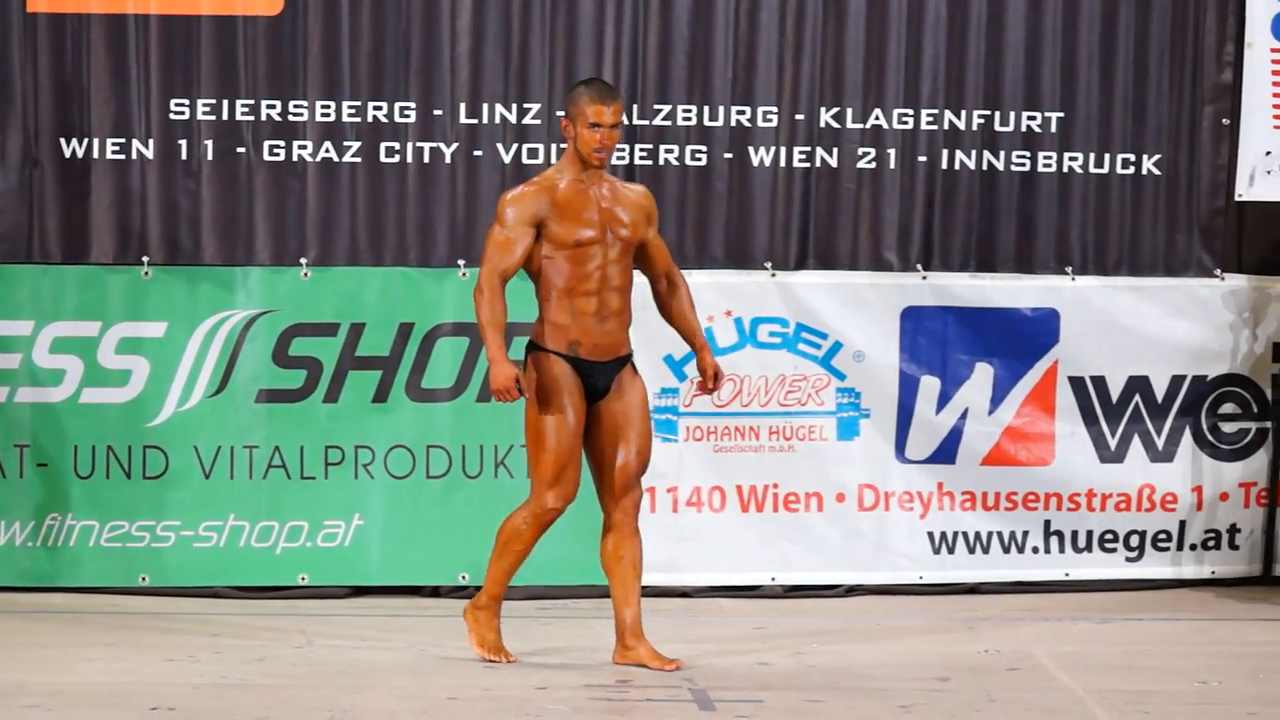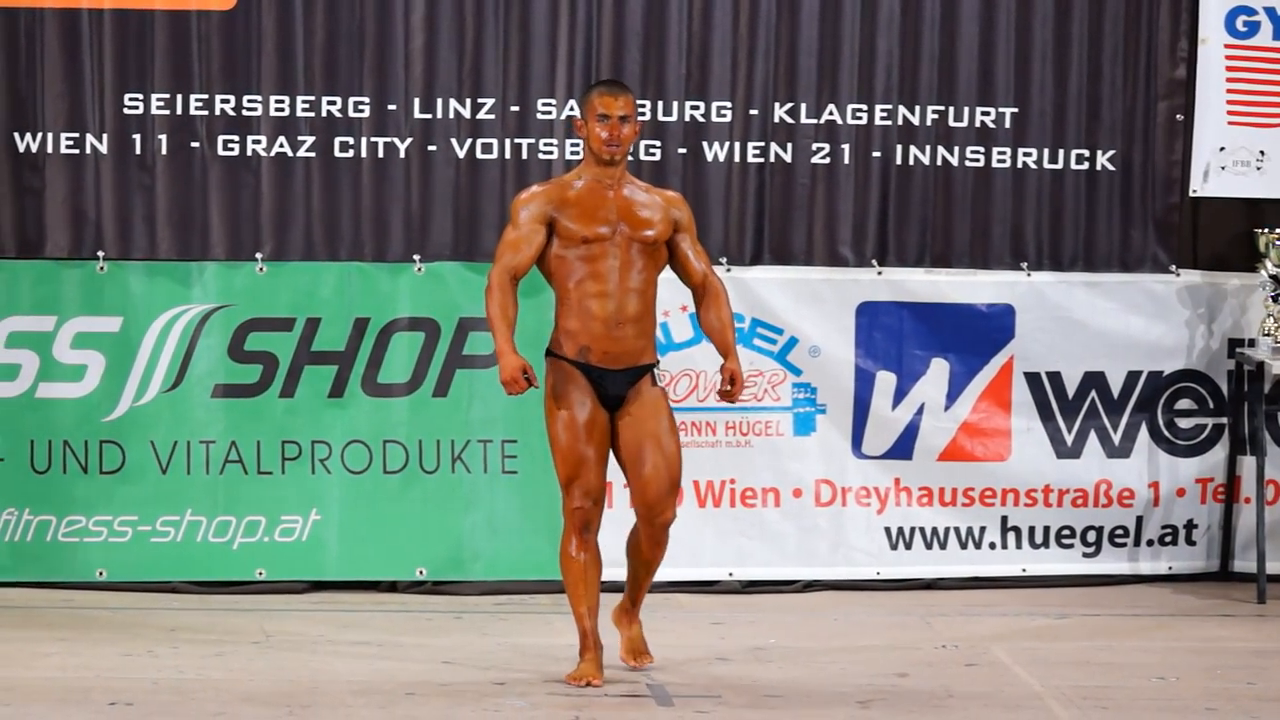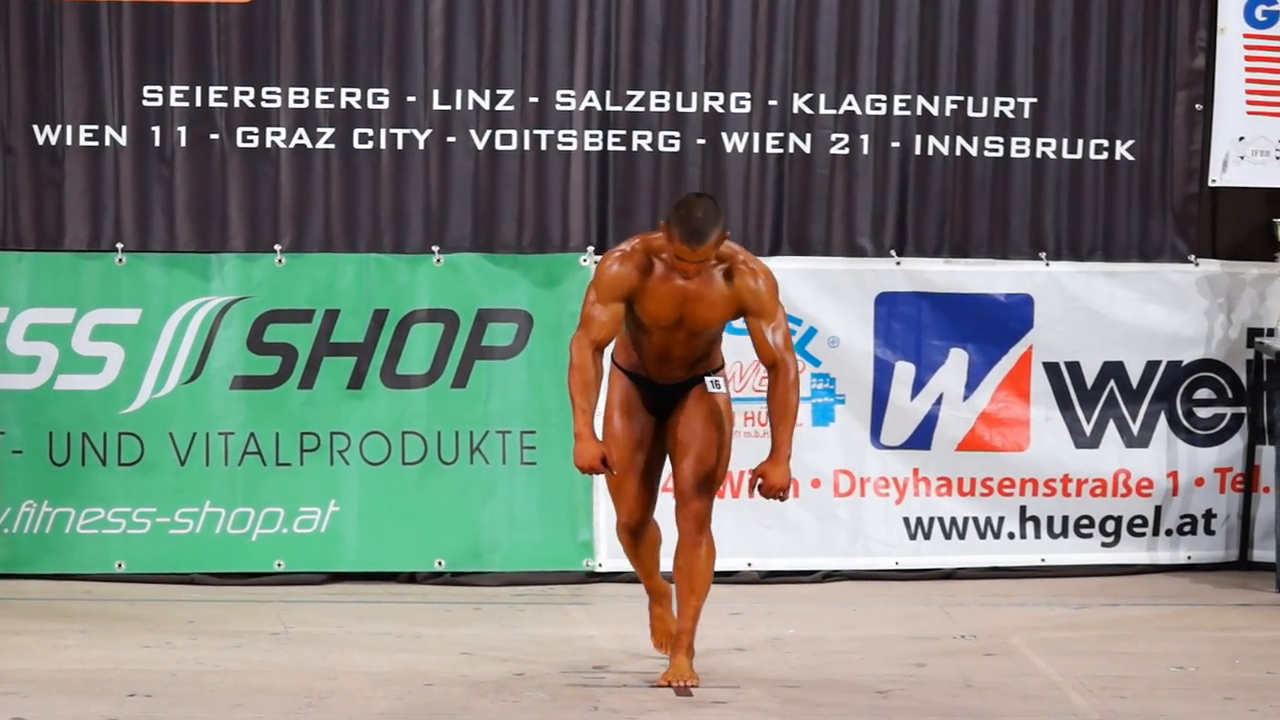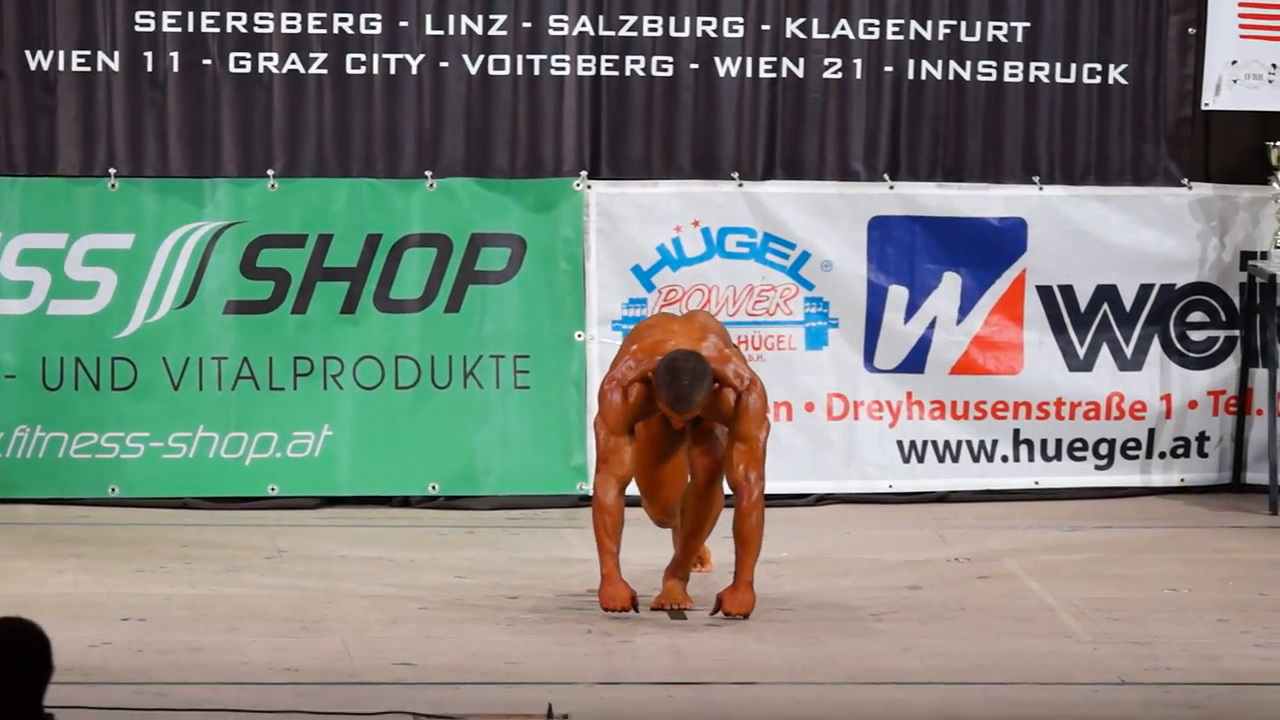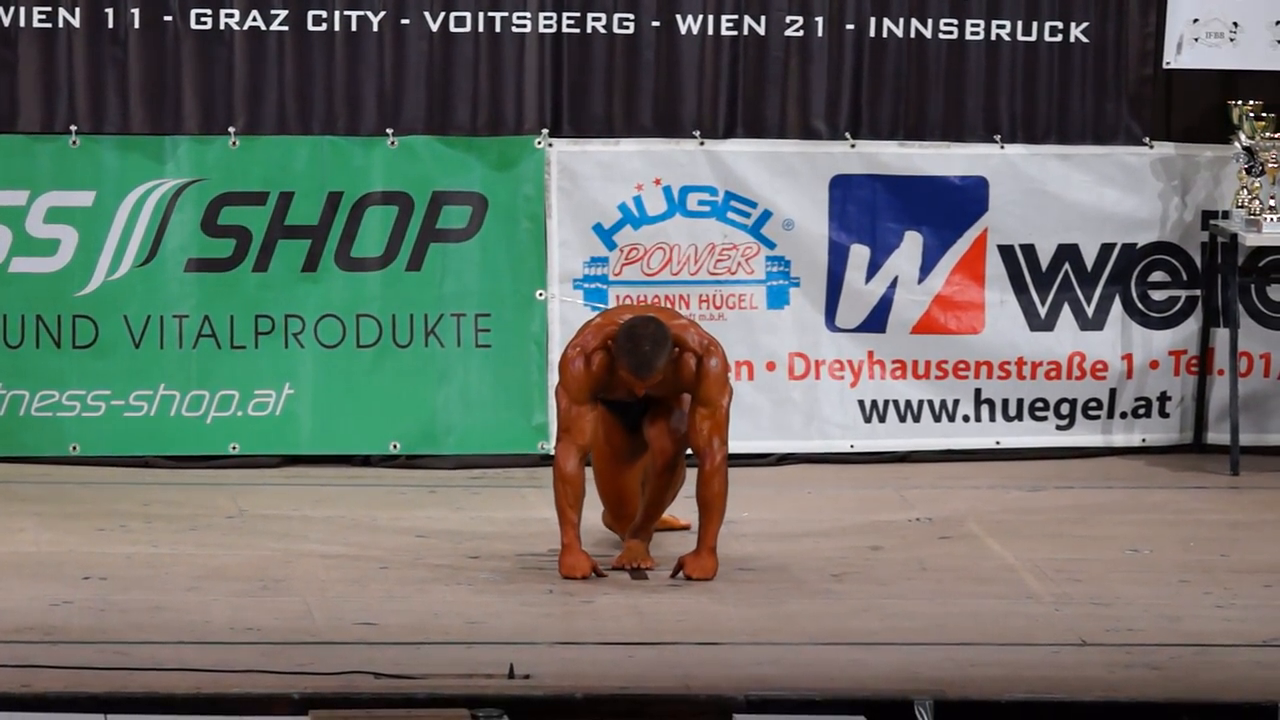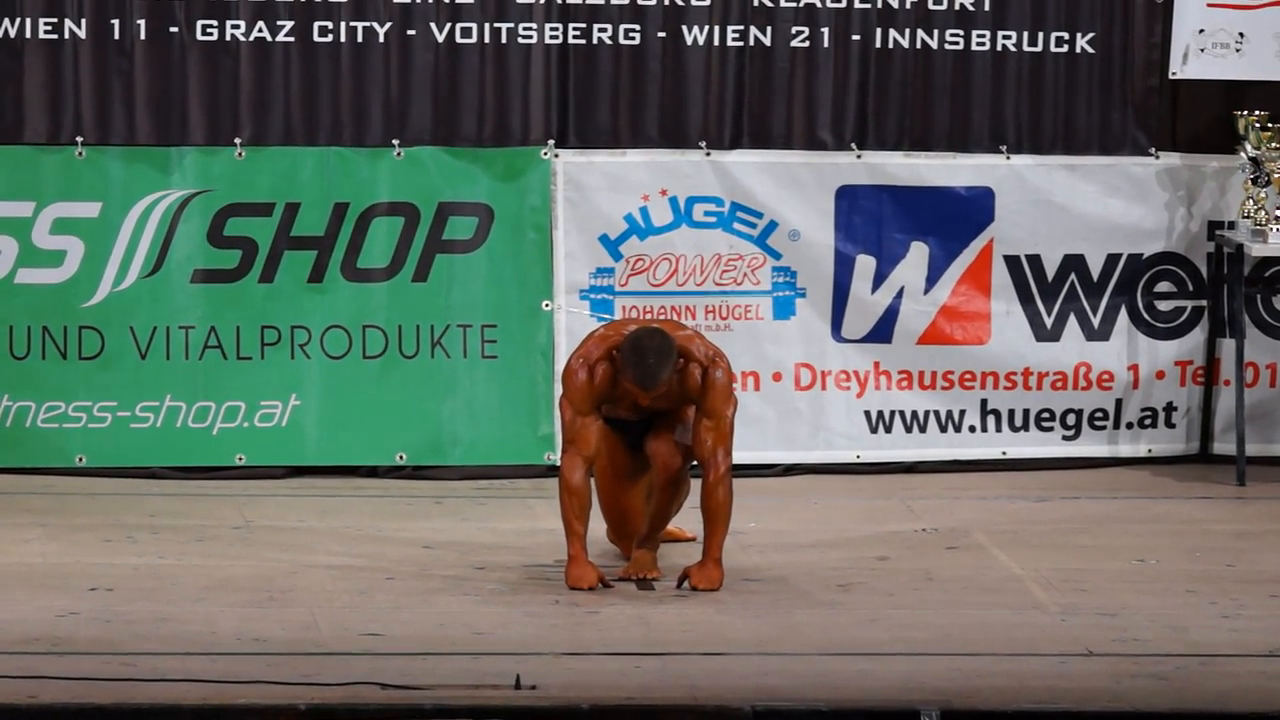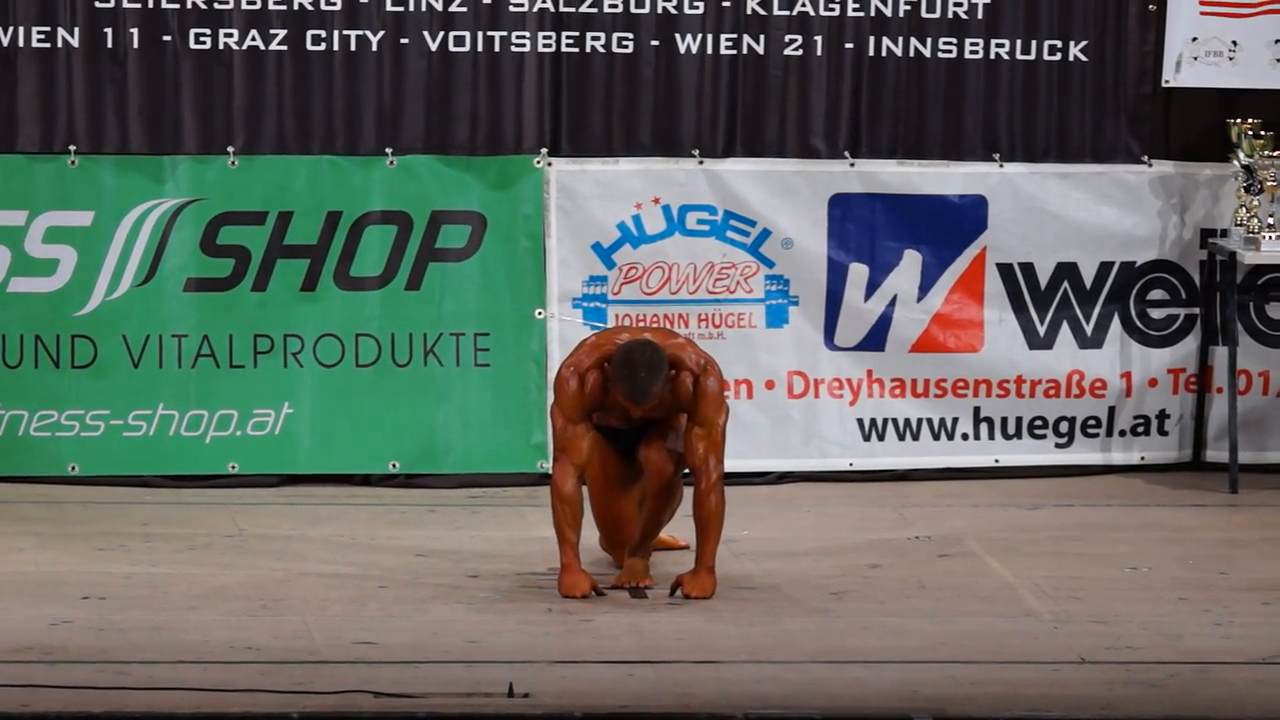
dt=0.7s
person 1, frame 1
left shoulder: (635, 200)
right shoulder: (530, 199)
left elbow: (666, 277)
right elbow: (490, 279)
left wrist: (700, 346)
right wrist: (497, 356)
left hip: (618, 369)
right hip: (557, 363)
left knee: (624, 504)
right knee: (550, 499)
left ankle: (630, 638)
right ankle: (484, 607)
person 1, frame 2
left shoulder: (667, 205)
right shoulder: (542, 201)
left elbow: (704, 283)
right elbow: (503, 276)
left wrist: (729, 354)
right wrist: (505, 348)
left hip: (640, 379)
right hip: (572, 375)
left knee: (659, 511)
right knee: (581, 514)
left ankle: (631, 609)
right ankle: (589, 650)
person 1, frame 3
left shoulder: (749, 277)
right shoulder: (624, 265)
left elbow: (781, 364)
right elbow: (586, 346)
left wrist: (780, 455)
right wrist: (584, 433)
left hip: (699, 386)
right hip: (634, 383)
left knee: (694, 516)
right knee: (631, 515)
left ankle: (682, 652)
right ankle: (659, 597)
person 1, frame 4
left shoulder: (743, 391)
right shoulder: (622, 387)
left elbow: (749, 487)
right elbow: (609, 480)
left wrist: (743, 584)
right wrist: (610, 576)
left hip: (715, 398)
right hip: (648, 395)
left knee: (707, 472)
right knee: (661, 507)
left ankle: (678, 574)
right ankle: (686, 533)
person 1, frame 5
left shoulder: (705, 358)
right shoulder: (583, 356)
left elbow: (713, 452)
right elbow: (570, 448)
left wrist: (706, 550)
right wrist: (570, 546)
left hip: (672, 398)
right hip: (610, 403)
left knee: (666, 449)
right knee: (623, 520)
left ankle: (642, 532)
right ankle: (622, 518)
person 1, frame 6
left shoulder: (709, 368)
right shoulder: (587, 366)
left elbow: (717, 463)
right elbow: (575, 459)
left wrist: (711, 561)
right wrist: (577, 558)
left hip: (674, 416)
right hip: (614, 422)
left knee: (669, 459)
right knee: (628, 542)
left ankle: (648, 541)
right ankle: (640, 534)
person 1, frame 7
left shoulder: (701, 376)
right shoulder: (578, 374)
left elbow: (708, 472)
right elbow: (567, 467)
left wrist: (704, 569)
right wrist: (570, 566)
left hip: (668, 424)
right hip: (605, 430)
left knee: (662, 466)
right knee: (619, 549)
left ankle: (640, 551)
right ankle: (641, 539)
